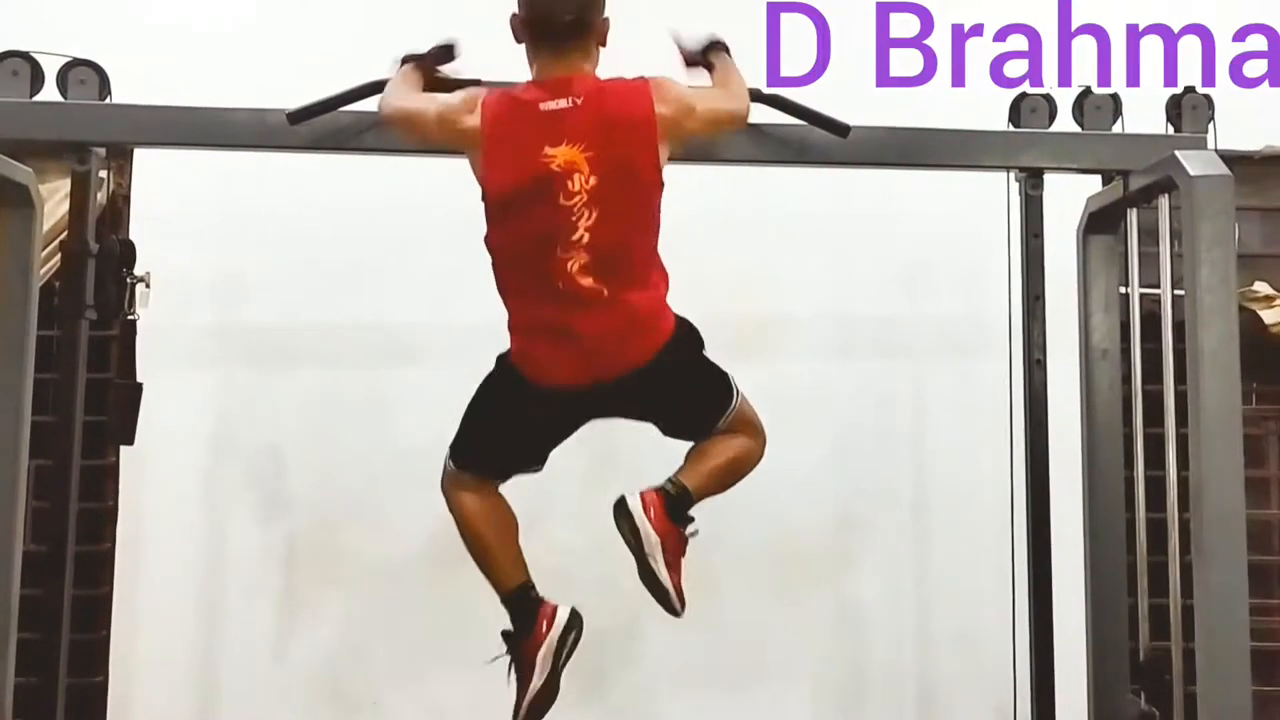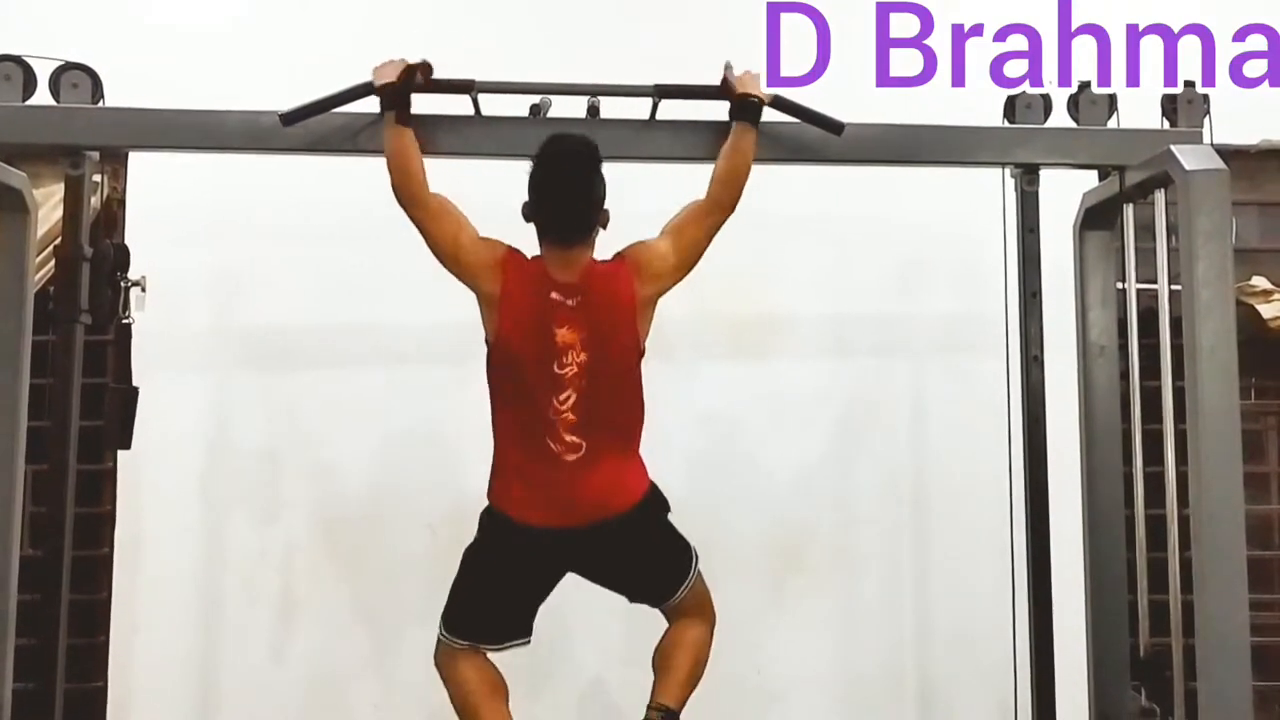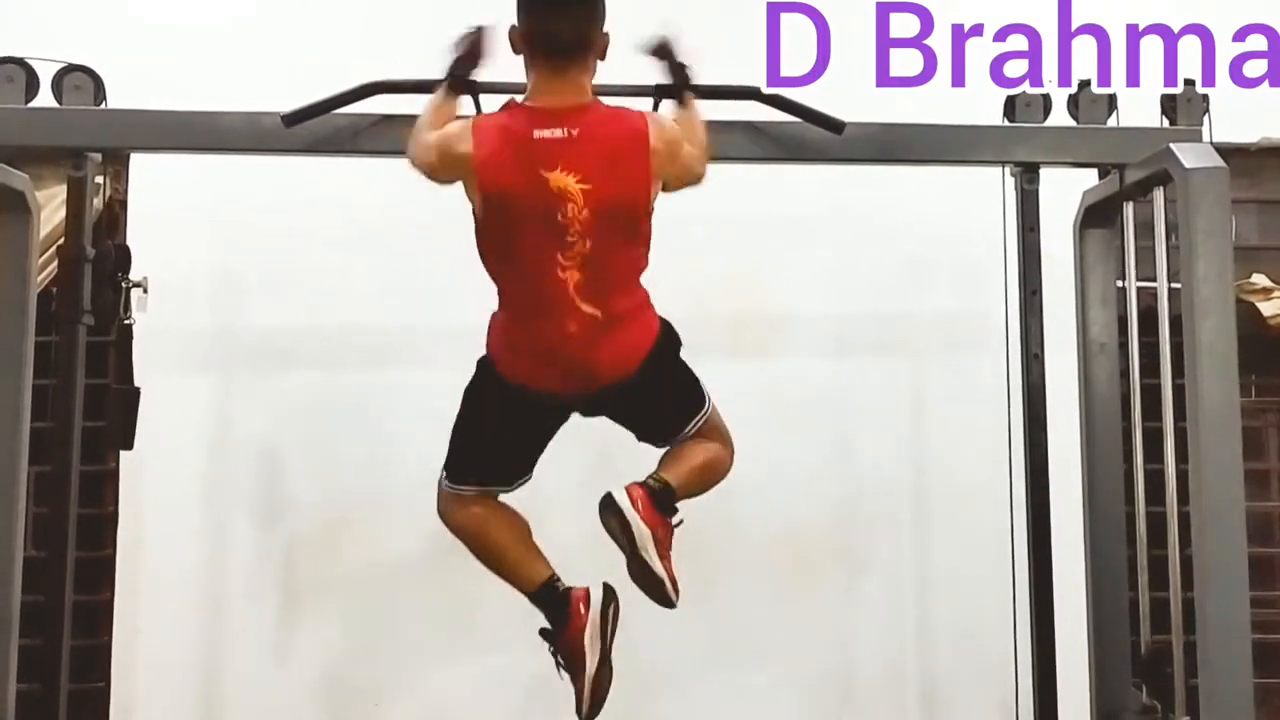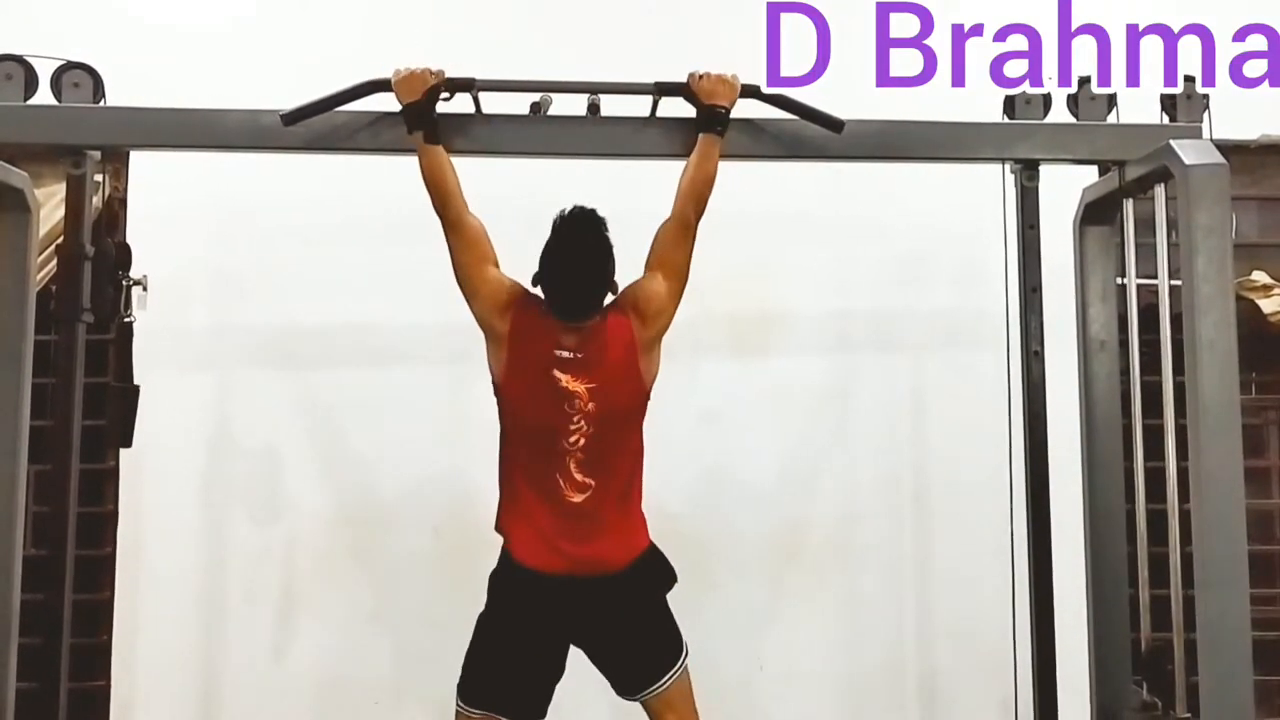
dt=1s
person 1, frame 1
left shoulder: (482, 117)
right shoulder: (649, 105)
left elbow: (398, 109)
right elbow: (731, 107)
left wrist: (414, 68)
left hip: (539, 366)
right hip: (645, 351)
left knee: (465, 482)
right knee: (743, 435)
left ankle: (531, 619)
right ankle: (666, 504)
person 1, frame 2
left shoulder: (496, 279)
right shoulder: (638, 280)
left elbow: (412, 193)
right elbow: (721, 200)
left wrist: (395, 101)
right wrist: (746, 110)
left hip: (519, 523)
right hip: (621, 514)
left knee: (458, 653)
right knee: (694, 612)
person 1, frame 3
left shoulder: (479, 145)
right shoulder: (643, 139)
left elbow: (422, 151)
right elbow: (695, 162)
left wrist: (454, 78)
right wrist: (682, 85)
left hip: (522, 370)
right hip: (629, 358)
left knee: (462, 500)
right knee: (713, 444)
left ankle: (564, 608)
right ankle: (651, 500)
person 1, frame 4
left shoulder: (507, 328)
right shoulder: (639, 332)
left elbow: (456, 221)
right elbow: (684, 220)
left wrist: (420, 120)
right wrist: (712, 120)
left hip: (528, 580)
right hip: (623, 577)
